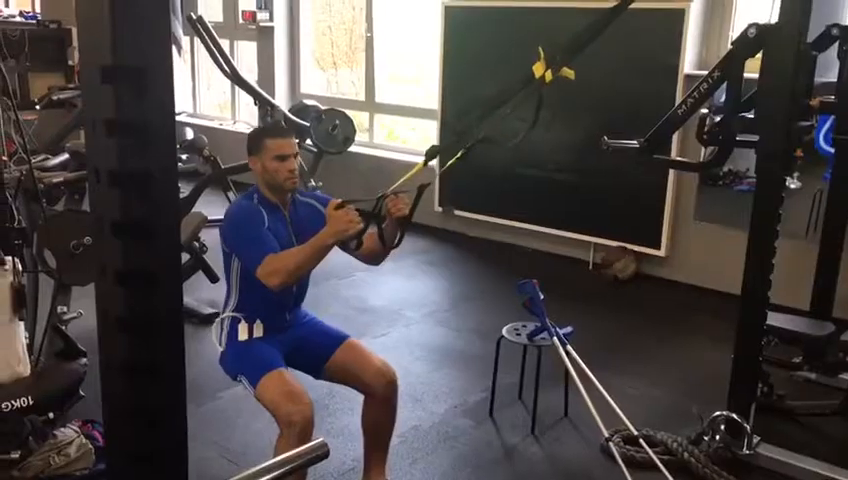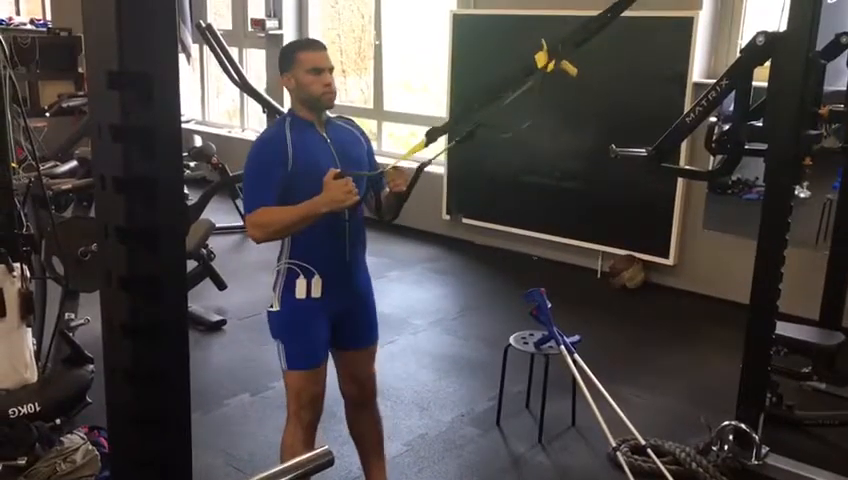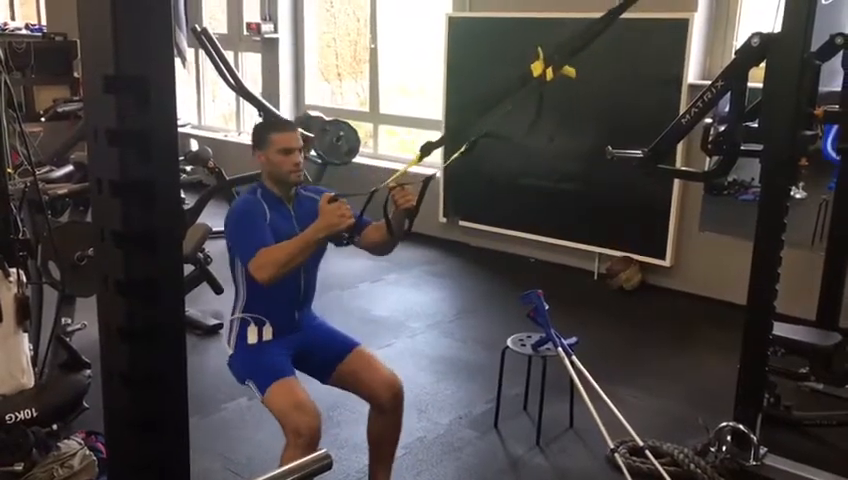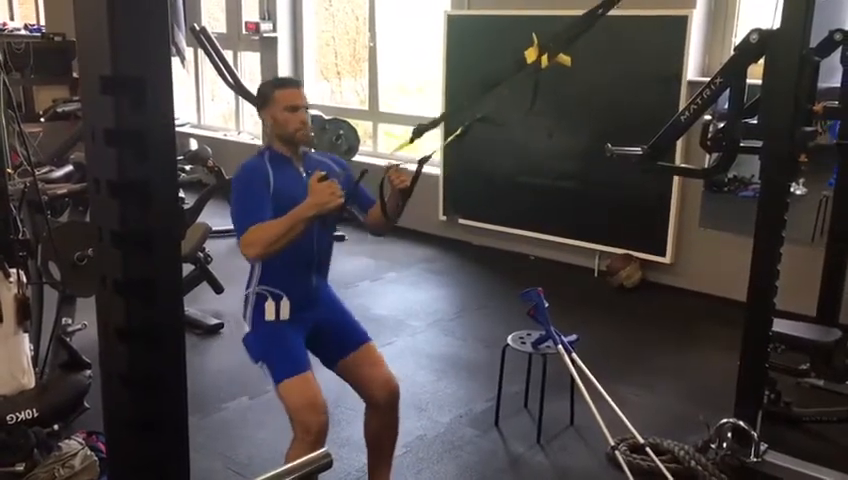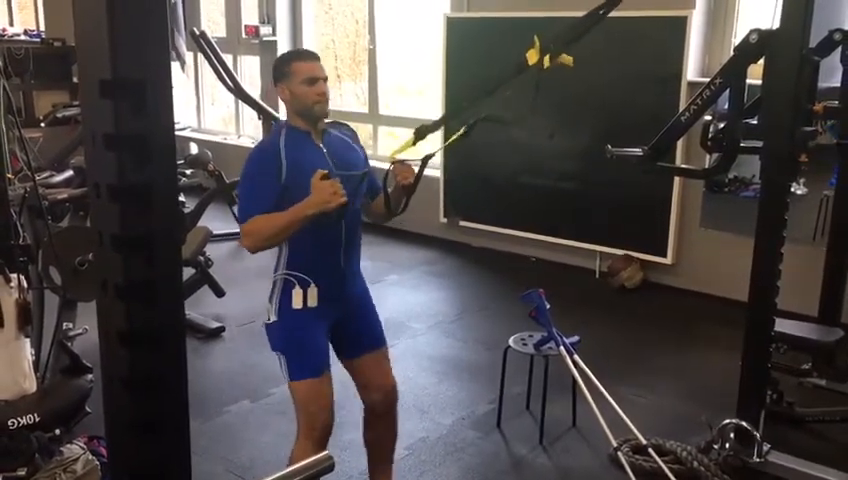
dt=1s
person 1, frame 1
left shoulder: (312, 204)
right shoulder: (243, 215)
left elbow: (370, 254)
right elbow: (274, 275)
left wrist: (393, 225)
right wrist: (330, 234)
left hip: (296, 323)
right hip: (248, 334)
left knee: (382, 380)
right knee: (298, 414)
person 1, frame 2
left shoulder: (352, 134)
right shoulder: (274, 144)
left elbow: (380, 209)
right elbow: (258, 227)
left wrist: (395, 192)
right wrist: (322, 202)
left hip: (354, 283)
right hip: (303, 289)
left knee: (362, 395)
right knee: (305, 413)
person 1, frame 3
left shoulder: (318, 199)
right shoulder: (247, 210)
left elbow: (377, 244)
right elbow: (264, 270)
left wrist: (399, 216)
right wrist: (321, 229)
left hip: (306, 324)
right hip: (258, 335)
left knee: (388, 390)
right knee: (305, 425)
person 1, frame 4
left shoulder: (330, 166)
right shoulder: (253, 175)
left elbow: (377, 224)
right elbow: (253, 247)
left wrist: (396, 194)
right wrist: (310, 207)
left hip: (321, 300)
right hip: (272, 312)
left knee: (385, 391)
right knee: (312, 421)
person 1, frame 5
left shoulder: (348, 142)
right shoulder: (269, 155)
left elbow: (377, 211)
right elbow: (251, 237)
left wrist: (400, 188)
right wrist: (312, 204)
left hip: (351, 290)
right hip: (300, 298)
left knee: (383, 398)
right knee: (316, 425)
